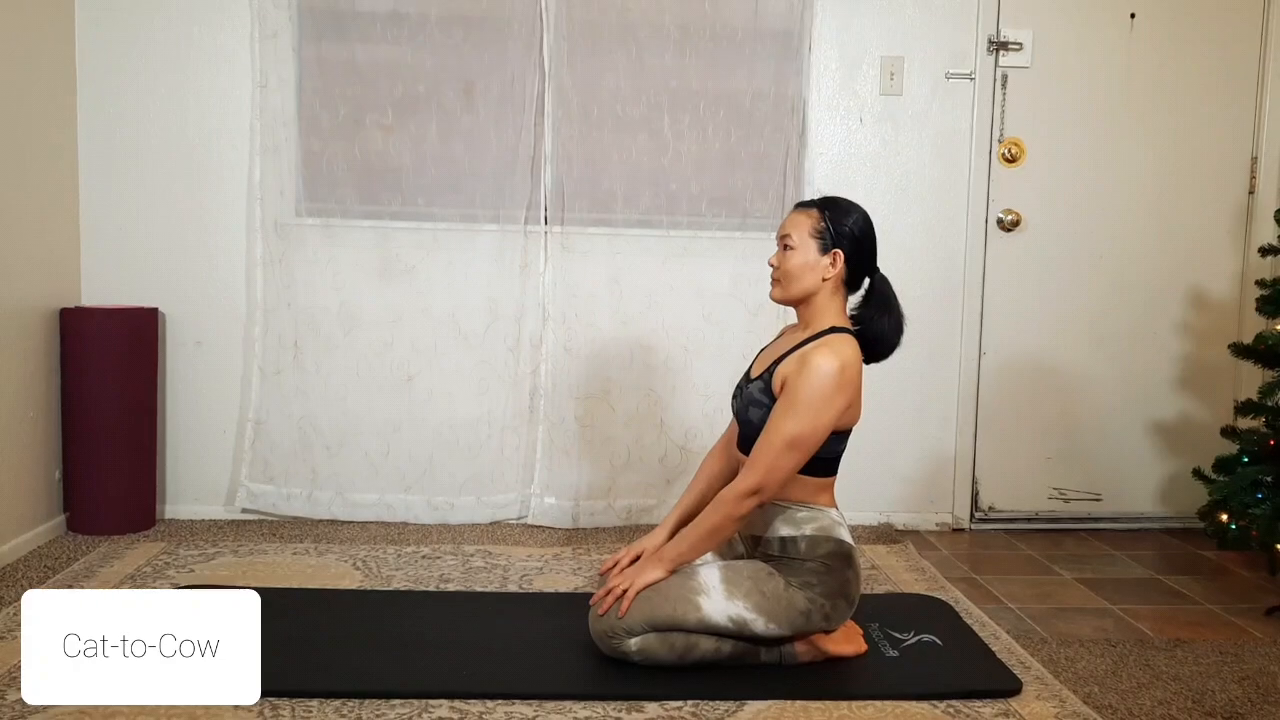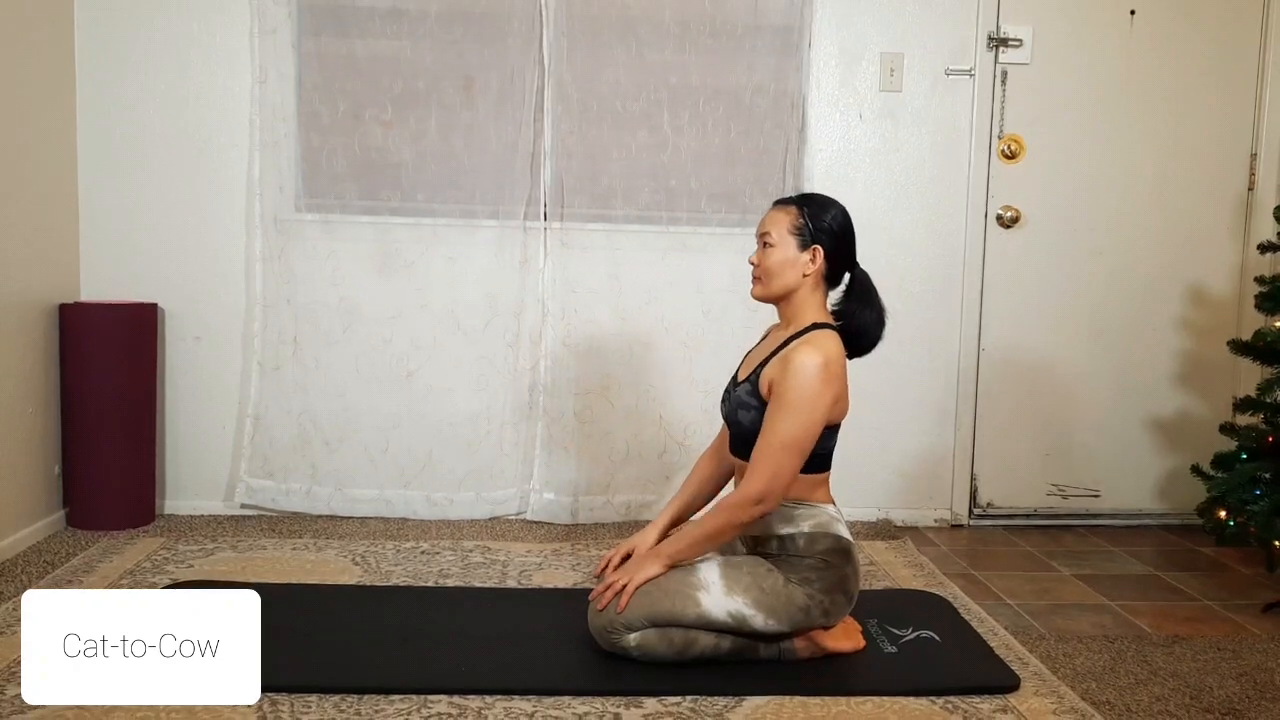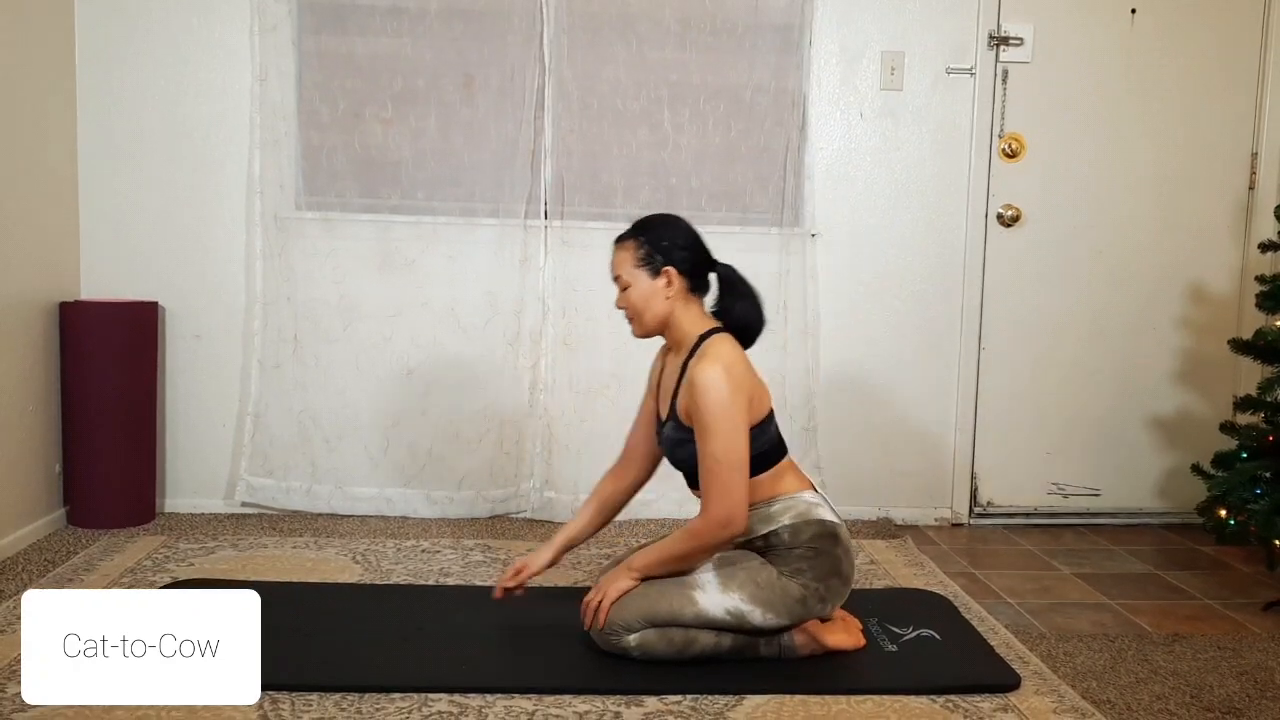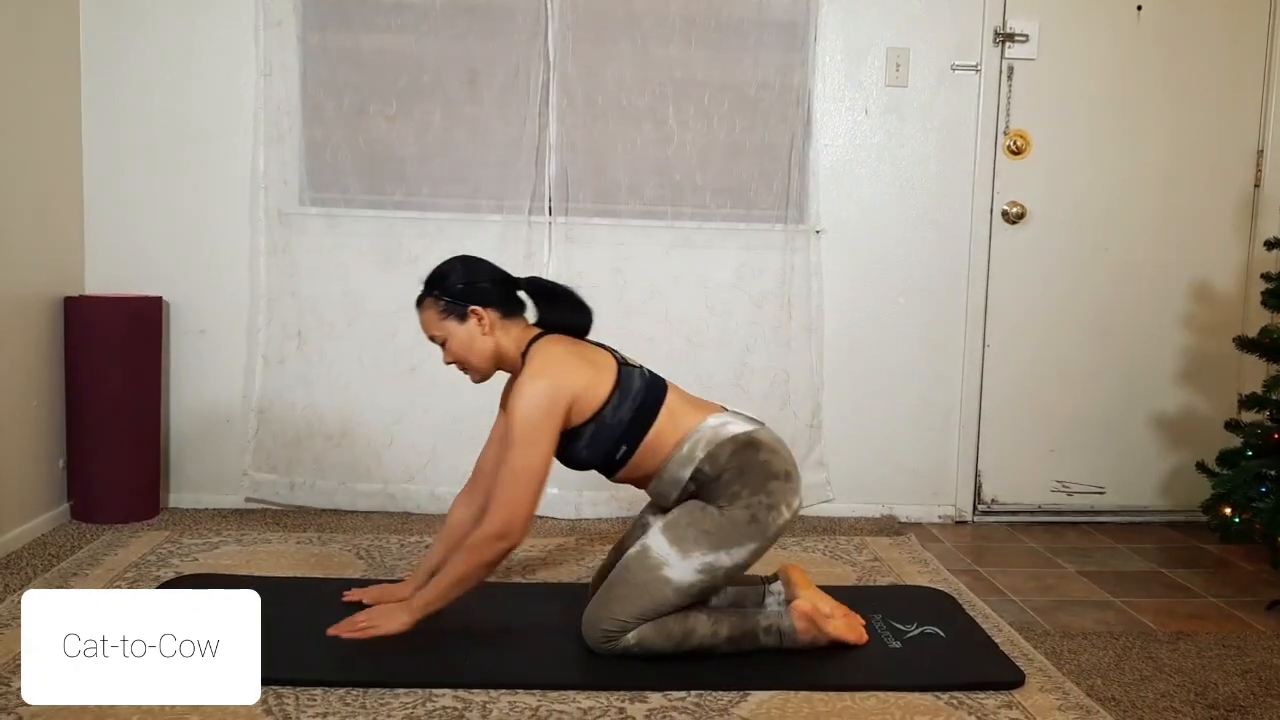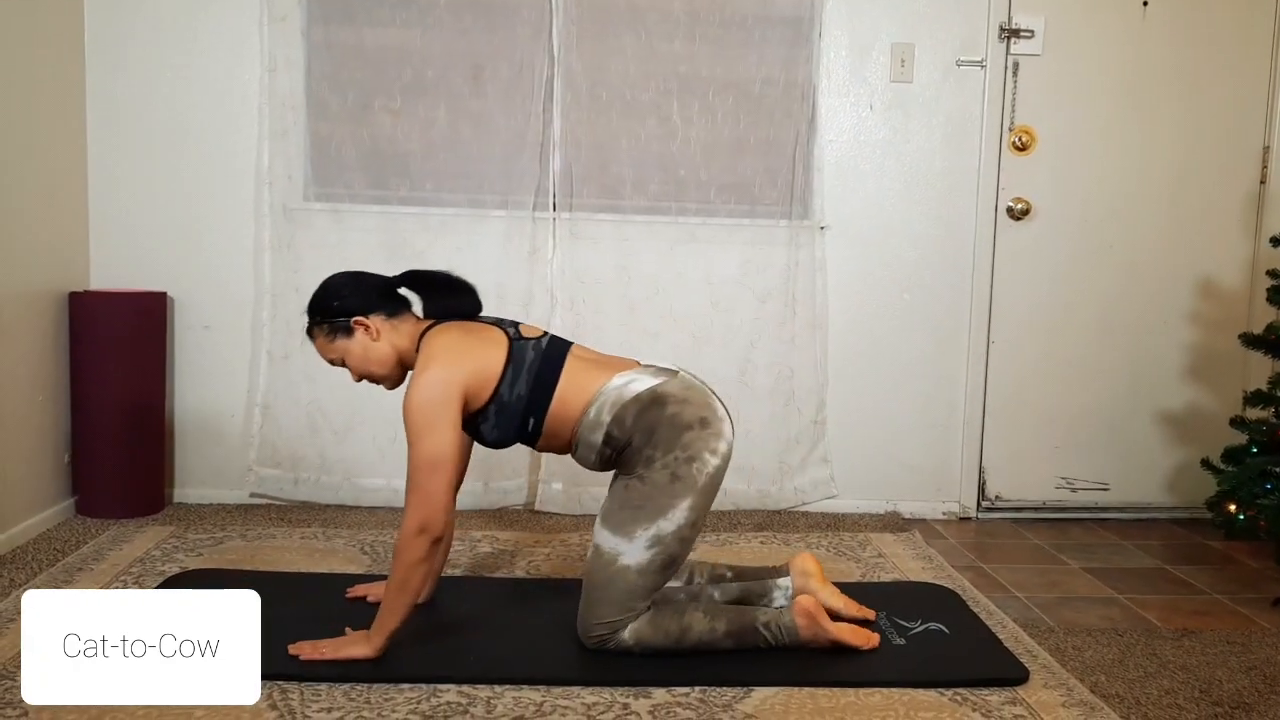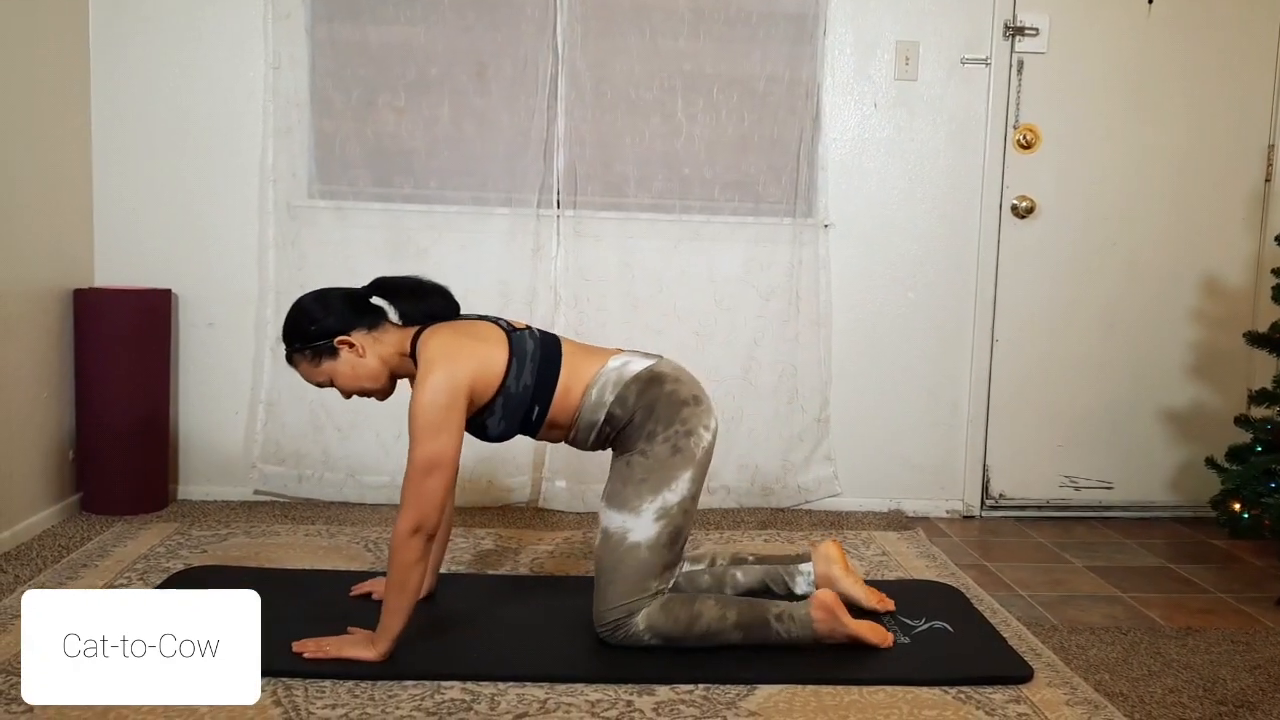
dt=0.7s
person 1, frame 1
left shoulder: (828, 362)
right shoulder: (793, 339)
left elbow: (752, 487)
right elbow: (729, 449)
left wrist: (663, 562)
right wrist: (663, 532)
left hip: (805, 567)
right hip: (758, 540)
left knee: (615, 621)
right knee: (614, 589)
left ankle: (804, 642)
right ankle: (796, 628)
person 1, frame 2
left shoulder: (811, 359)
right shoulder: (778, 338)
left elbow: (759, 496)
right elbow: (724, 453)
left wrist: (662, 557)
right wrist: (657, 530)
left hip: (805, 565)
right hip: (761, 542)
left knee: (613, 619)
right knee: (614, 585)
left ankle: (798, 639)
right ankle: (797, 624)
person 1, frame 3
left shoulder: (713, 371)
right shoulder: (672, 359)
left elbow: (722, 521)
right elbow: (628, 471)
left wrist: (631, 570)
right wrist: (551, 551)
left hip: (800, 558)
right hip: (758, 543)
left knee: (615, 622)
right knee: (616, 590)
left ankle: (794, 635)
right ankle: (784, 613)
person 1, frame 4
left shoulder: (541, 384)
right shoulder: (534, 374)
left elbow: (502, 531)
right elbow: (477, 497)
left wrist: (412, 610)
right wrist: (417, 581)
left hip: (745, 481)
right hip: (715, 477)
left knee: (607, 629)
right knee: (614, 592)
left ankle: (792, 622)
right ankle: (780, 590)
person 1, frame 5
left shoulder: (432, 376)
right shoulder: (454, 344)
left elbow: (425, 525)
right elbow: (444, 494)
left wrist: (374, 638)
right wrist: (416, 585)
left hip: (670, 437)
right hip: (678, 414)
left knee: (605, 629)
right knee: (638, 583)
left ankle: (793, 622)
right ankle: (789, 582)
person 1, frame 6
left shoulder: (440, 375)
right shoulder: (433, 349)
left elbow: (416, 521)
right elbow: (438, 494)
left wrist: (379, 641)
right wrist: (419, 581)
left hip: (663, 415)
right hip: (655, 410)
left knee: (624, 619)
right knee: (651, 578)
left ankle: (813, 617)
right ankle: (813, 569)
